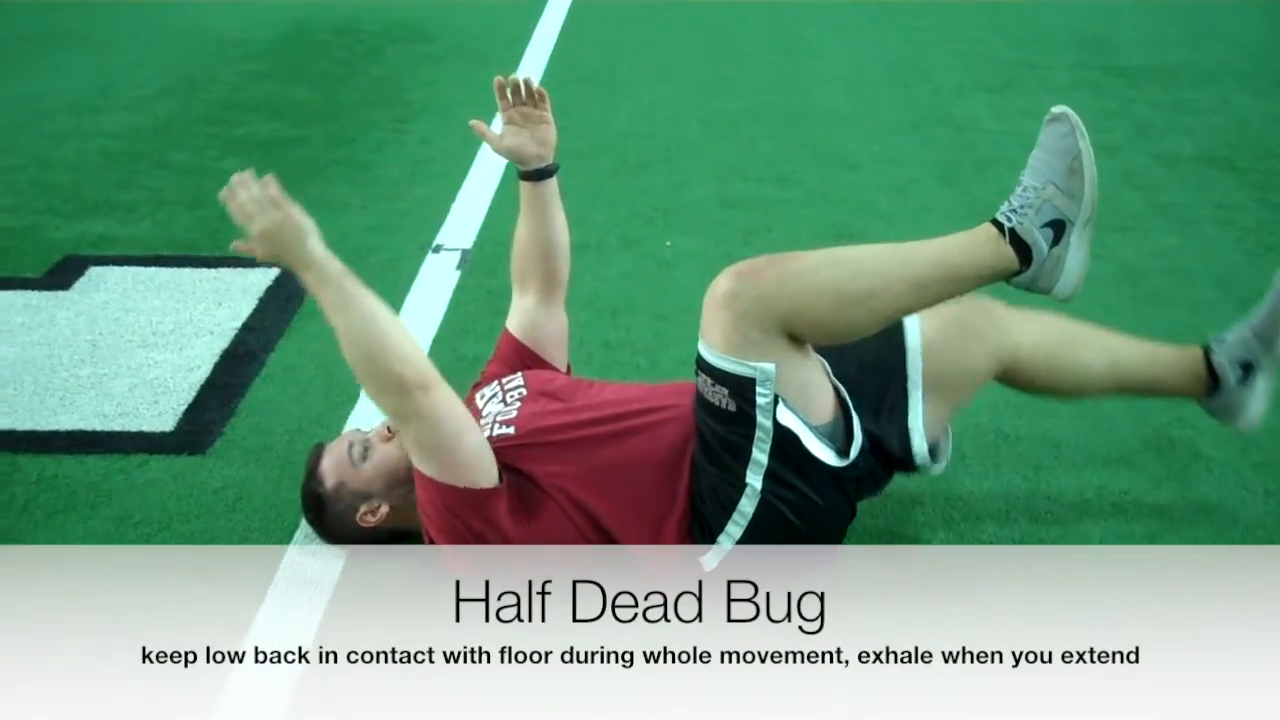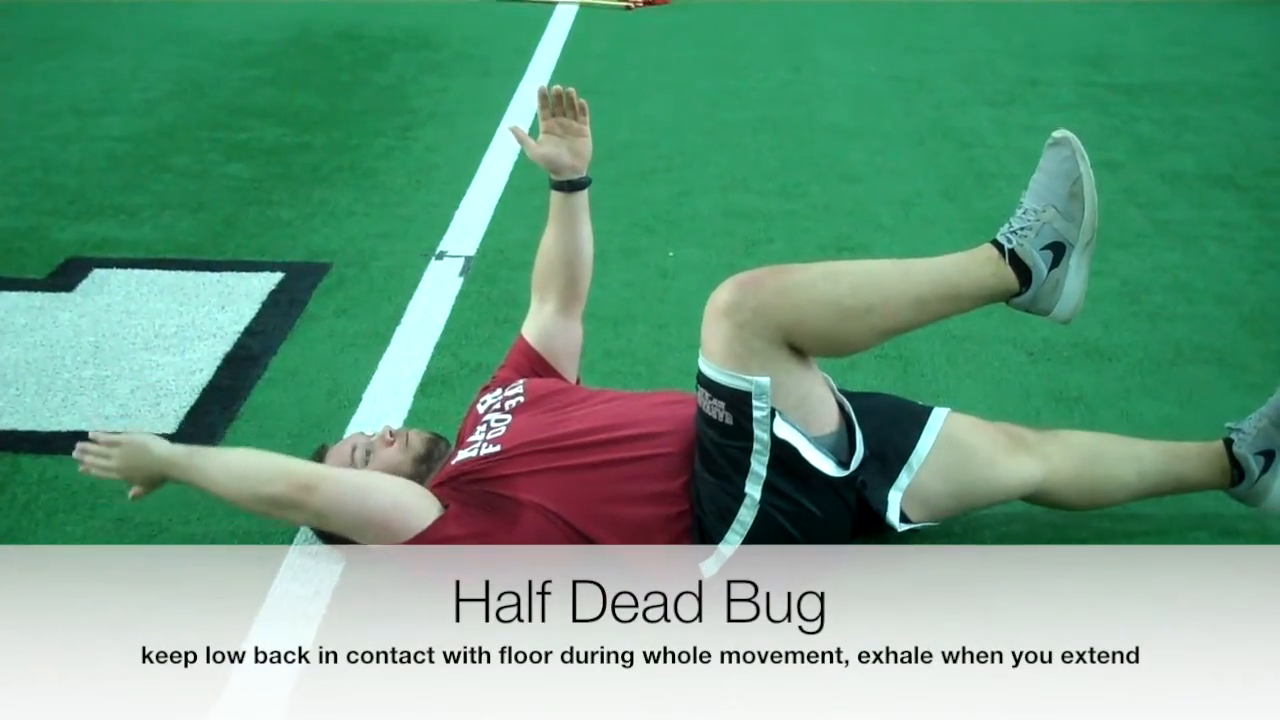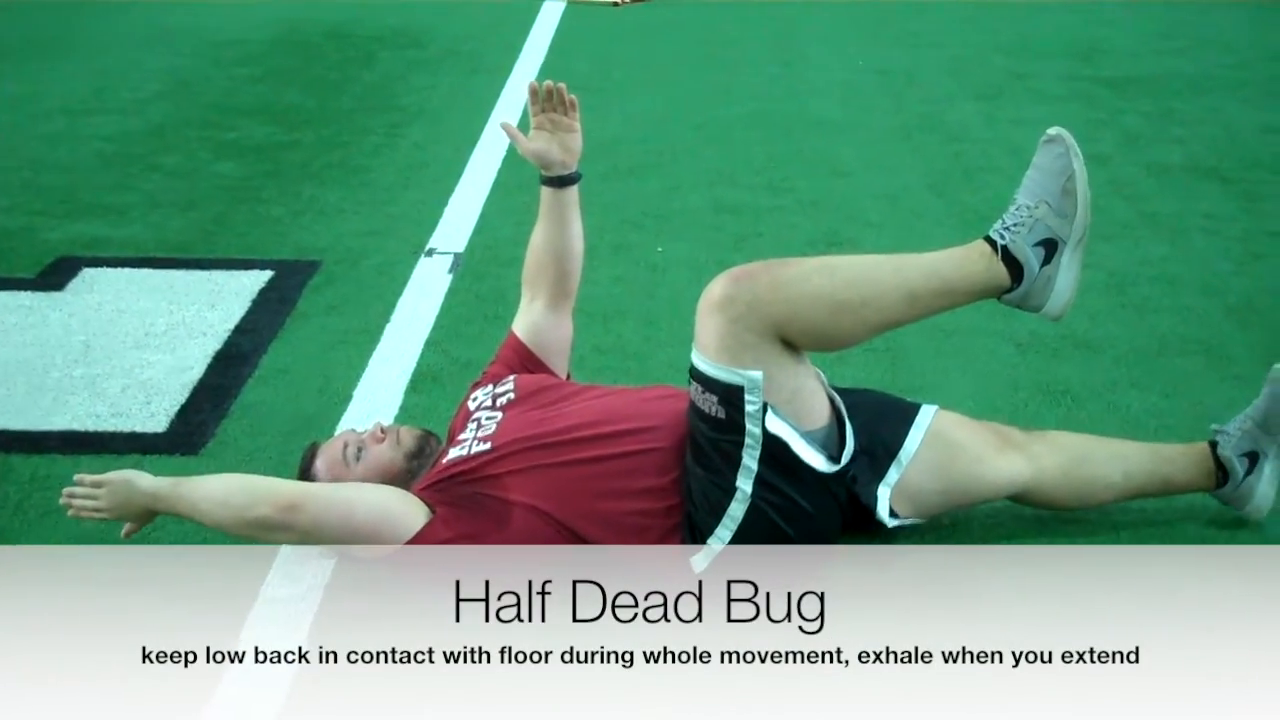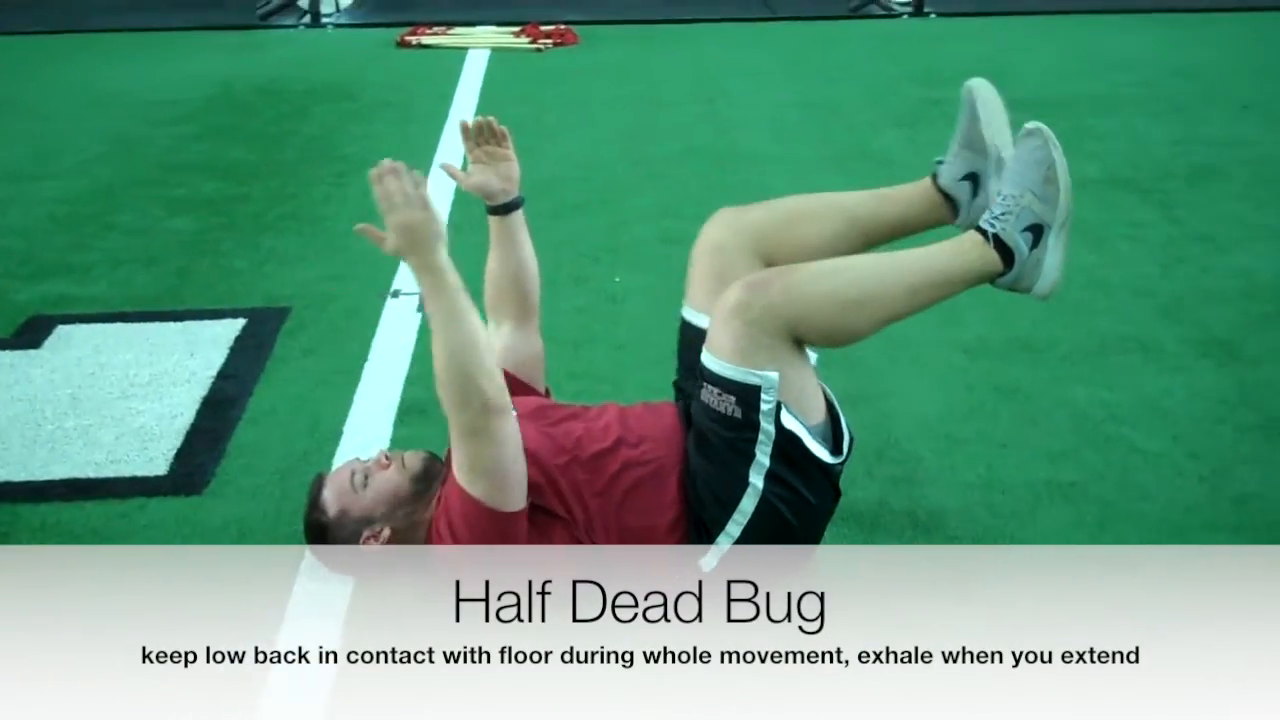
dt=1s
person 1, frame 1
left shoulder: (500, 390)
right shoulder: (459, 516)
left elbow: (540, 290)
right elbow: (411, 389)
left wrist: (537, 169)
right wrist: (307, 256)
left hip: (766, 446)
right hip: (748, 511)
left knee: (980, 328)
right knee: (745, 289)
right ankle: (1020, 243)
person 1, frame 2
left shoulder: (507, 402)
right shoulder: (448, 522)
left elbow: (559, 298)
right elbow: (301, 491)
left wrist: (569, 181)
right wrist: (169, 457)
left hip: (780, 458)
right hip: (745, 516)
left knee: (1019, 454)
right knee: (745, 301)
right ankle: (1018, 261)
person 1, frame 3
left shoulder: (499, 399)
right shoulder: (441, 519)
left elbow: (549, 296)
right elbow: (286, 513)
left wrist: (559, 178)
right wrist: (155, 491)
left hip: (768, 450)
right hip: (736, 514)
left knee: (1006, 454)
right knee: (739, 297)
right ankle: (1010, 260)
person 1, frame 4
left shoulder: (470, 453)
right shoulder: (467, 535)
left elbow: (516, 322)
right elbow: (483, 414)
left wrist: (503, 206)
right wrist: (428, 264)
left hip: (698, 441)
right hip: (737, 513)
left knee: (730, 234)
right knee: (758, 303)
left ankle: (953, 192)
right ankle: (1001, 248)
